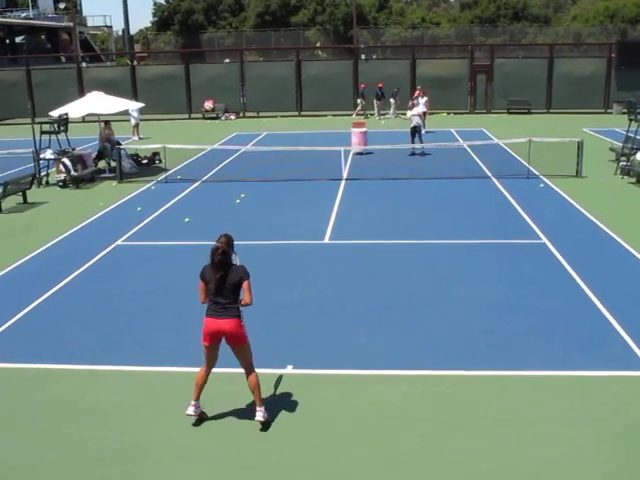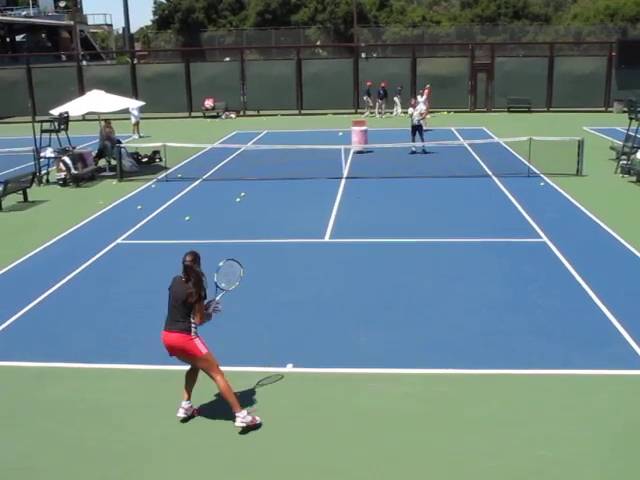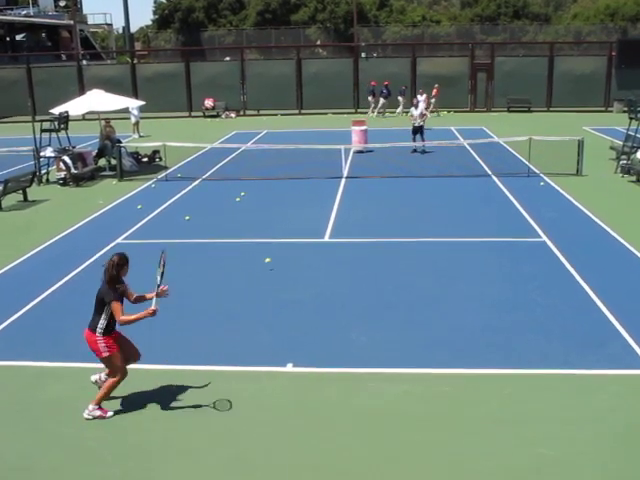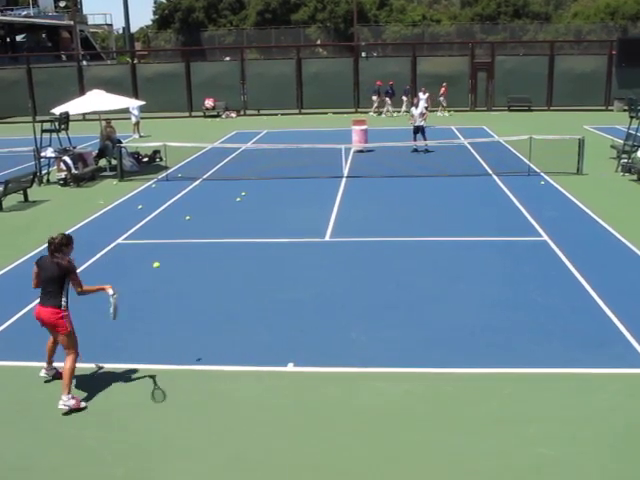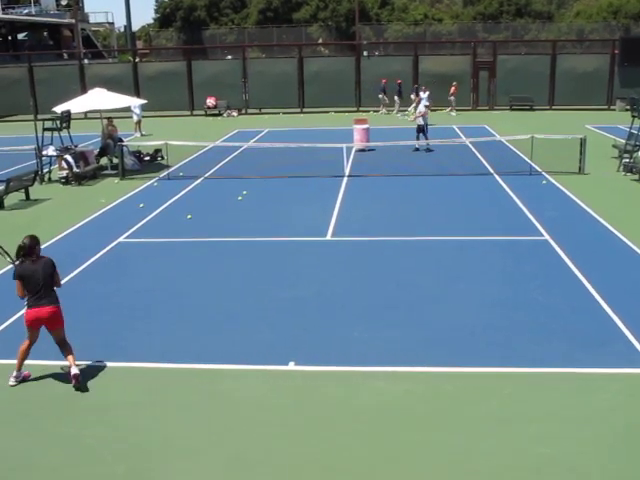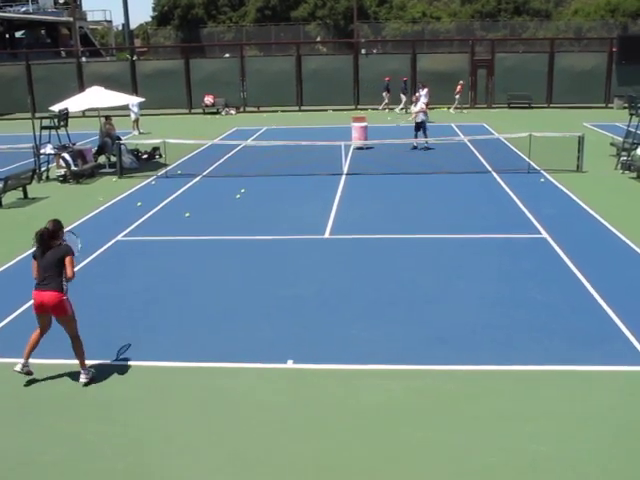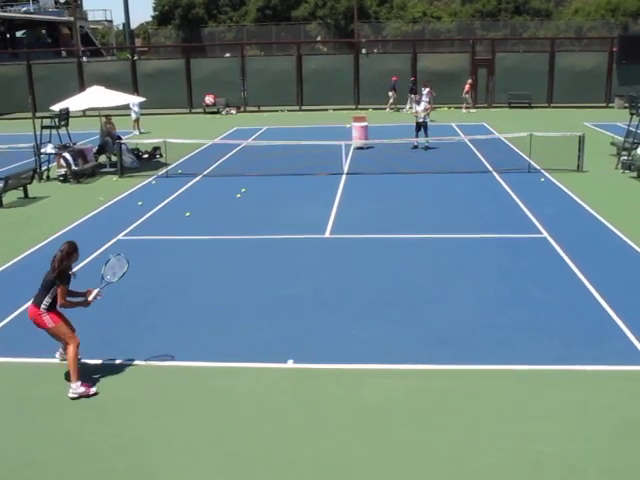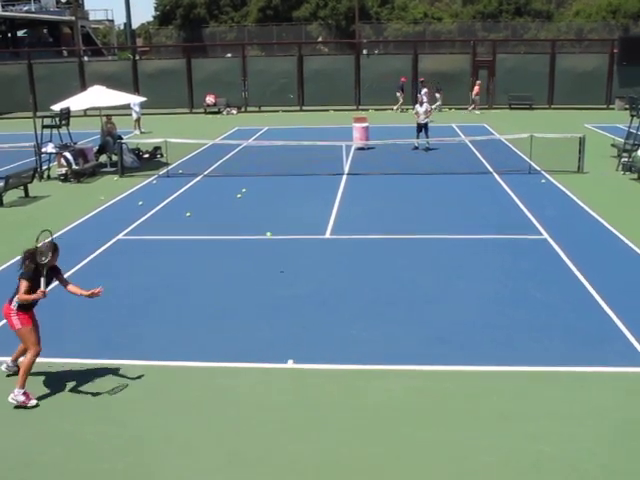
dt=0.4s
person 1, frame 1
left shoulder: (206, 270)
right shoulder: (241, 270)
left elbow: (203, 298)
right elbow: (248, 300)
left hip: (211, 322)
right hip: (233, 323)
left knee: (207, 365)
right knee: (249, 368)
left ankle: (194, 405)
right ankle: (260, 410)
person 1, frame 2
left shoulder: (175, 281)
right shoulder: (196, 287)
right elbow: (198, 319)
left wrist: (206, 307)
right wrist: (208, 312)
left hip: (167, 336)
right hip: (183, 338)
left knee: (195, 366)
right knee: (217, 375)
left ankle: (185, 406)
right ankle: (242, 415)
person 1, frame 3
left shoulder: (118, 283)
right shoulder: (110, 290)
left elbow: (133, 299)
right elbow: (121, 319)
left wrist: (154, 294)
right wrist: (145, 314)
left hip: (107, 333)
right hip: (98, 336)
left knee: (134, 356)
right knee: (120, 373)
left ankle: (103, 377)
right ankle: (93, 408)
person 1, frame 4
left shoulder: (41, 261)
right shoulder: (66, 264)
left elbow: (35, 285)
right elbow: (80, 290)
right wrist: (103, 288)
left hip: (40, 310)
right hip: (55, 313)
left knee: (56, 336)
right knee: (71, 353)
left ankle: (48, 369)
right ankle: (67, 398)
person 1, frame 5
left shoulder: (19, 269)
right shoulder: (48, 262)
left elbow: (21, 295)
right elbow: (57, 284)
left hip: (33, 312)
right hip: (52, 309)
left knee: (30, 341)
right knee: (61, 341)
left ankle: (16, 375)
right ankle: (73, 368)
person 1, frame 6
left shoulder: (39, 250)
right shoulder: (66, 249)
left elbow: (36, 275)
right elbow: (70, 275)
right wrist: (71, 275)
left hip: (38, 295)
right hip: (56, 297)
left knee: (42, 329)
right knee: (73, 333)
left ankle: (23, 363)
right ankle: (84, 372)
person 1, frame 7
left shoulder: (61, 268)
right shoulder: (64, 274)
left elbow: (65, 292)
right elbow: (62, 302)
left wrist: (85, 293)
right wrist: (82, 303)
left hip: (45, 308)
right hip: (41, 313)
left knee: (70, 331)
right knee: (74, 342)
left ankle: (63, 354)
right ankle: (76, 386)
person 1, frame 8
left shoulder: (52, 269)
right shoulder: (30, 271)
left elbow: (68, 285)
right elbow: (21, 297)
left wrist: (87, 293)
right wrist: (36, 296)
left hip: (27, 311)
right hip: (15, 312)
left knee: (30, 344)
right knee: (34, 349)
right ankle: (19, 393)
